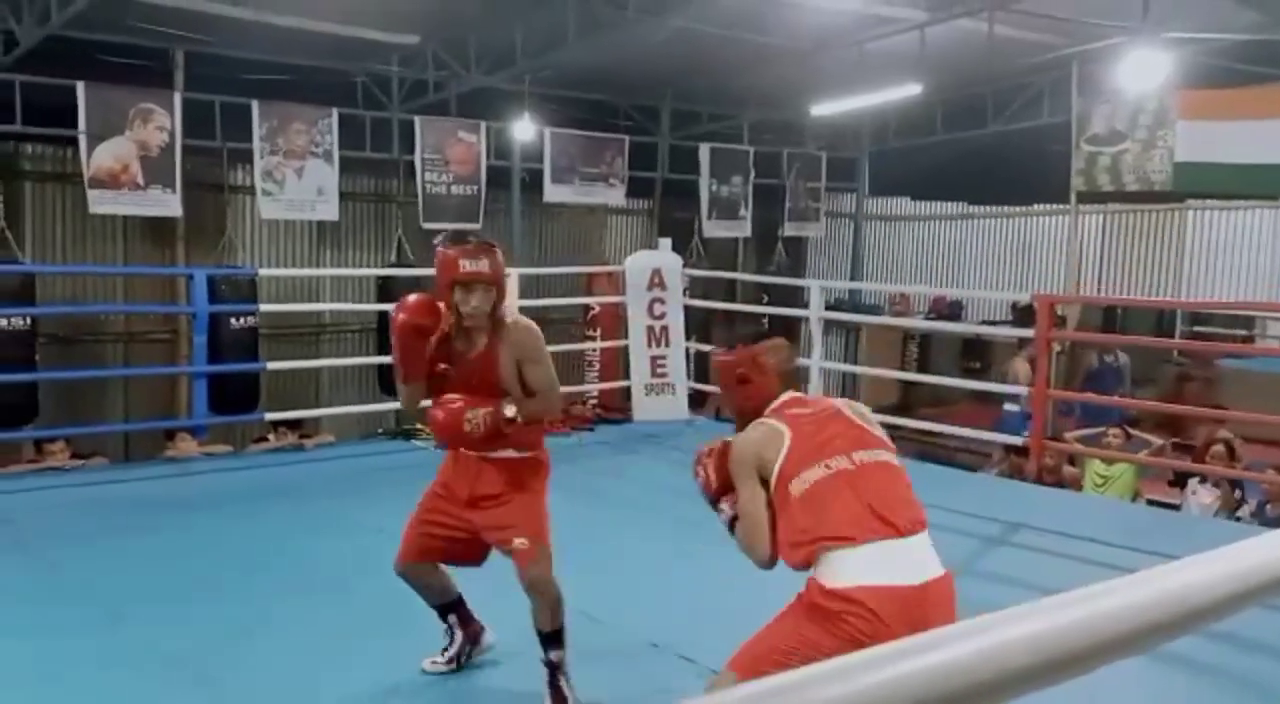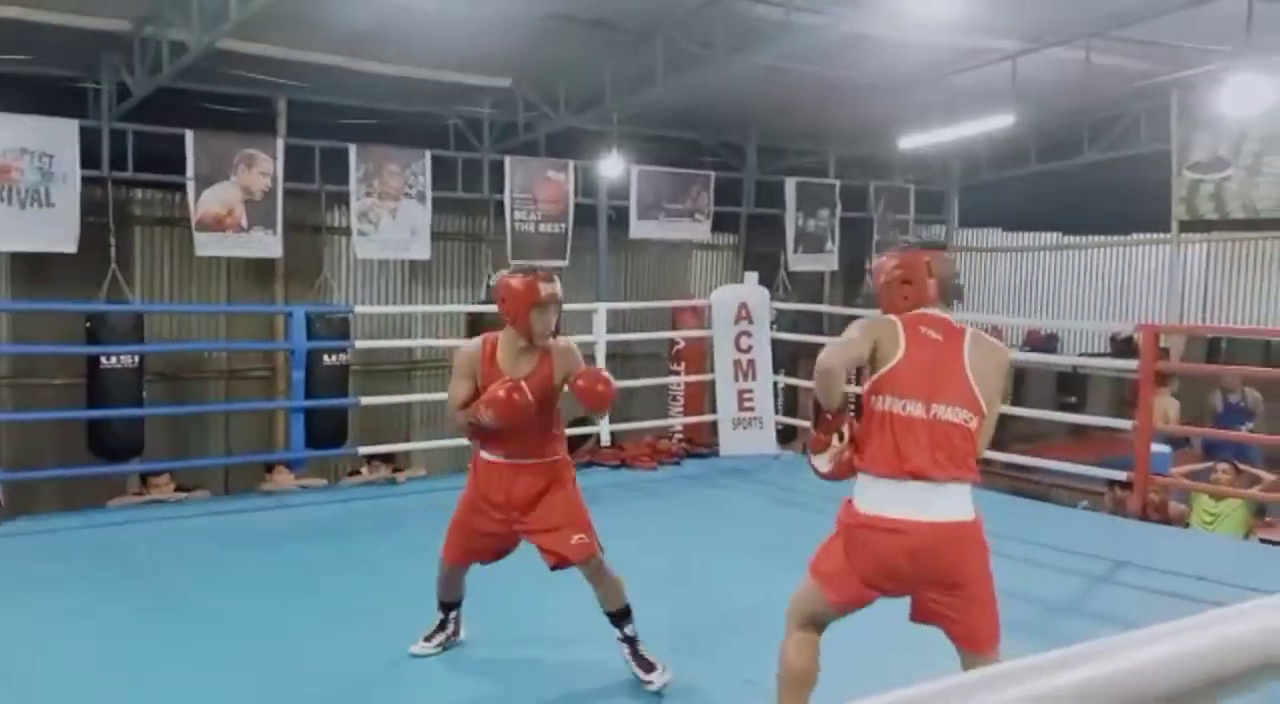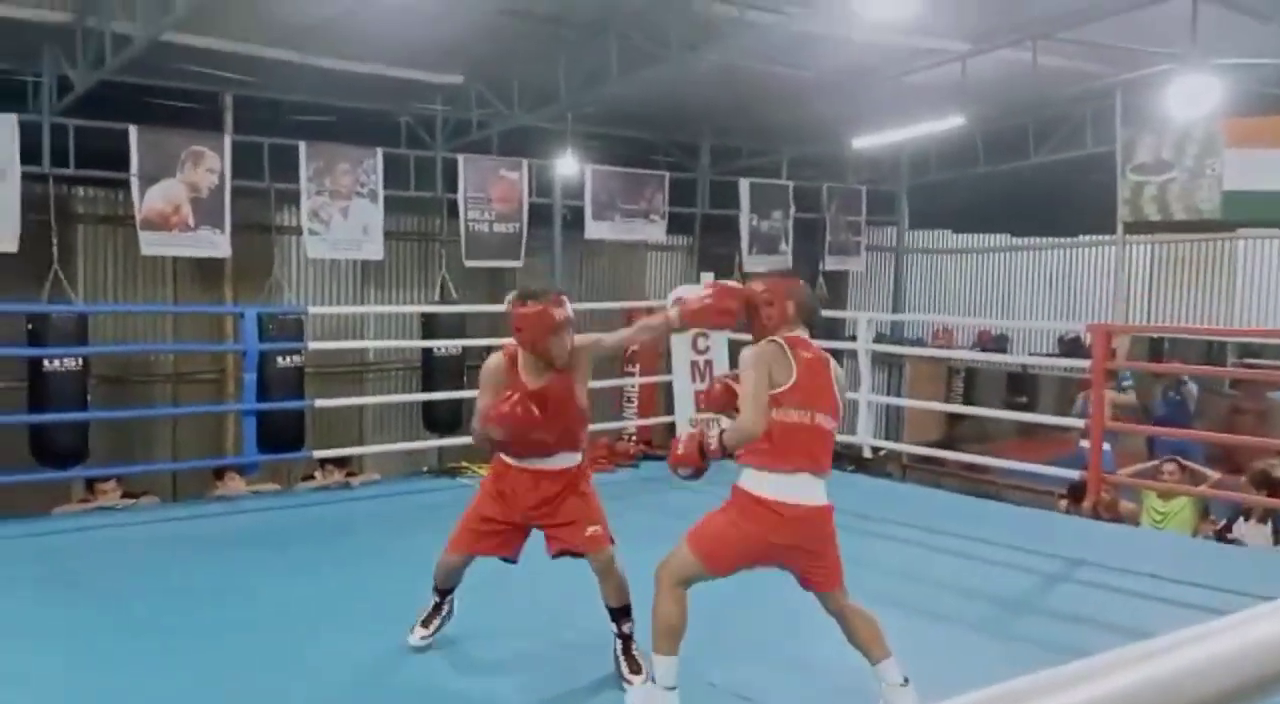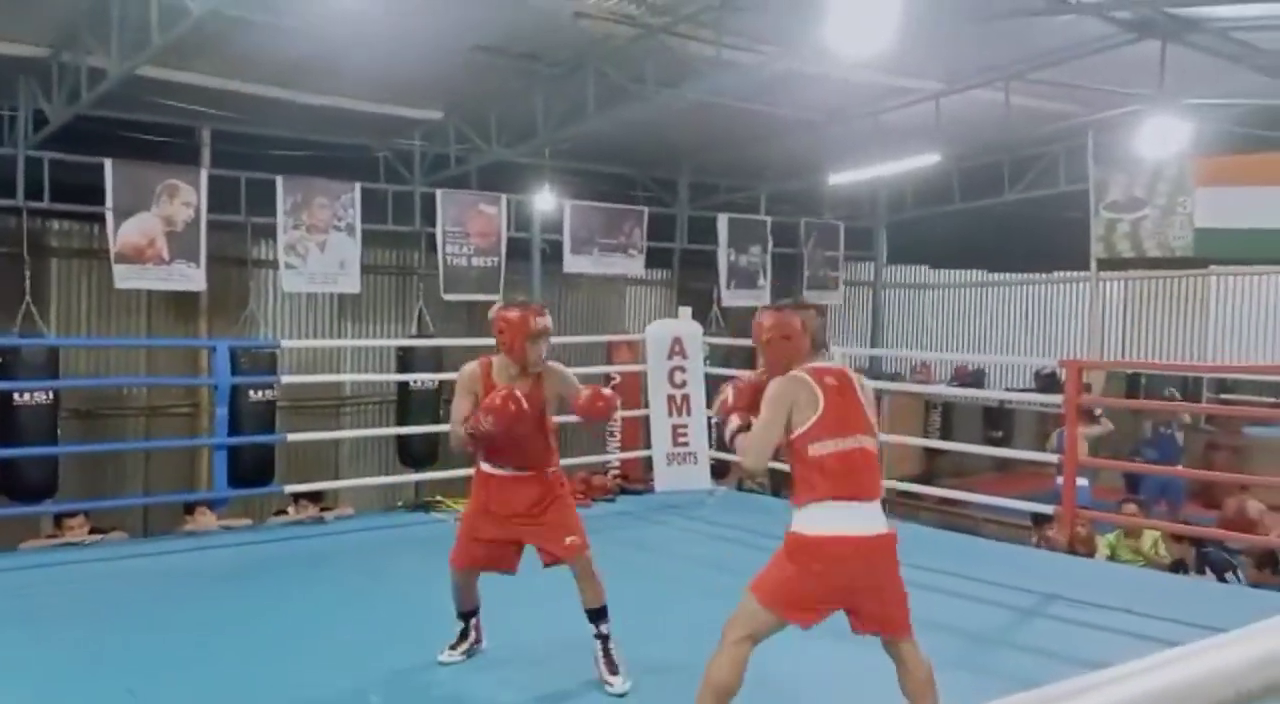
dt=1s
person 1, frame 1
left shoulder: (518, 333)
right shoulder: (432, 328)
left elbow: (553, 405)
right elbow: (409, 401)
left wrist: (497, 414)
right wrist: (406, 351)
left hip: (517, 468)
right hip: (462, 465)
left knee: (533, 569)
right knee: (411, 561)
left ankle: (554, 666)
right ankle: (467, 631)
person 1, frame 2
left shoulder: (563, 352)
right shoulder: (473, 353)
left elbow: (593, 400)
right elbow: (457, 418)
left wrist: (599, 397)
right wrist: (483, 416)
left hip: (548, 475)
right hip: (491, 472)
left knee: (592, 562)
right knee: (453, 558)
left ankle: (633, 646)
right ankle: (448, 623)
person 1, frame 3
left shoulder: (585, 350)
right shoulder: (497, 367)
left elbow: (634, 333)
right elbow: (479, 433)
left wrist: (686, 312)
right wrist: (497, 431)
left hip: (566, 477)
right hip: (511, 474)
left knee: (602, 560)
right knee: (457, 554)
left ankle: (626, 644)
right ankle: (439, 609)
person 1, frame 4
left shoulder: (553, 375)
right shoulder: (473, 375)
left elbow: (590, 404)
right elbow: (456, 441)
left wrist: (599, 405)
right wrist: (478, 428)
left hip: (543, 485)
right hip: (491, 484)
left knee: (581, 562)
right knee: (463, 567)
left ankle: (605, 648)
right ankle: (469, 632)
person 2, frame 1
left shoulder: (751, 443)
right shoulder: (854, 411)
left elbow: (762, 553)
left wrist: (727, 508)
left hip: (850, 598)
right hip: (930, 588)
person 2, frame 2
left shoulder: (879, 331)
right shoulder: (992, 354)
left elbow: (830, 362)
right elbow: (973, 440)
left wrist: (827, 415)
left hip: (875, 524)
right hip: (953, 528)
left knee: (802, 621)
right knee: (983, 659)
person 2, frame 3
left shoulder: (762, 354)
right shoulder: (832, 370)
left elbow: (752, 427)
left wrist: (709, 444)
left hip: (760, 506)
right hip: (813, 512)
left knee: (671, 577)
right knee: (839, 603)
person 2, frame 4
left shoulder: (787, 386)
right shoulder: (859, 386)
left elbow: (754, 459)
left wrist: (735, 420)
left hip: (816, 544)
right hip: (874, 538)
left knee: (738, 636)
right knee: (901, 643)
